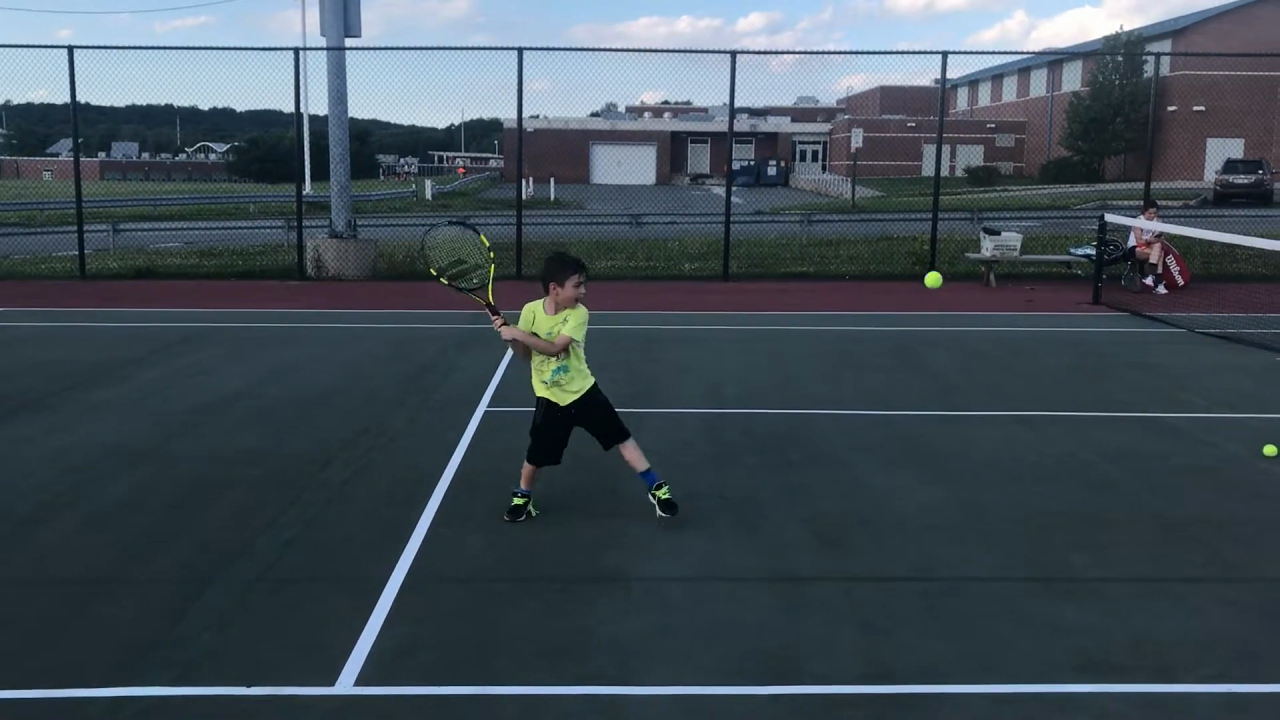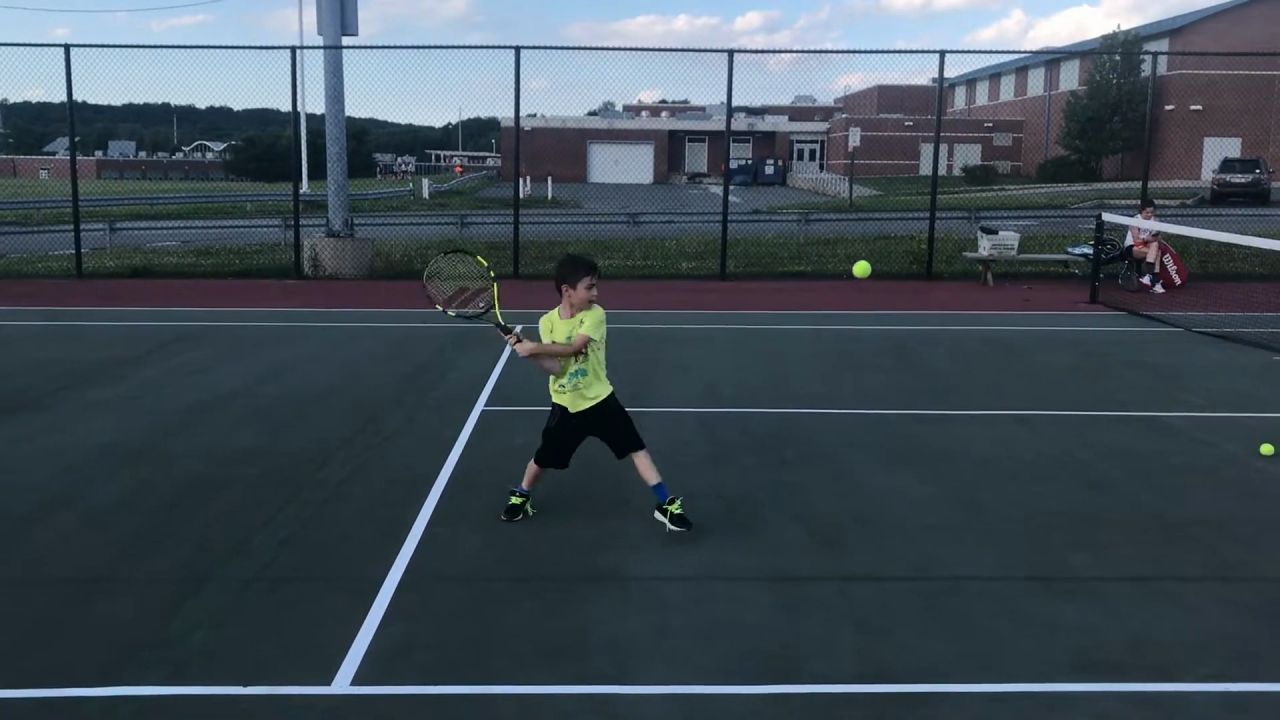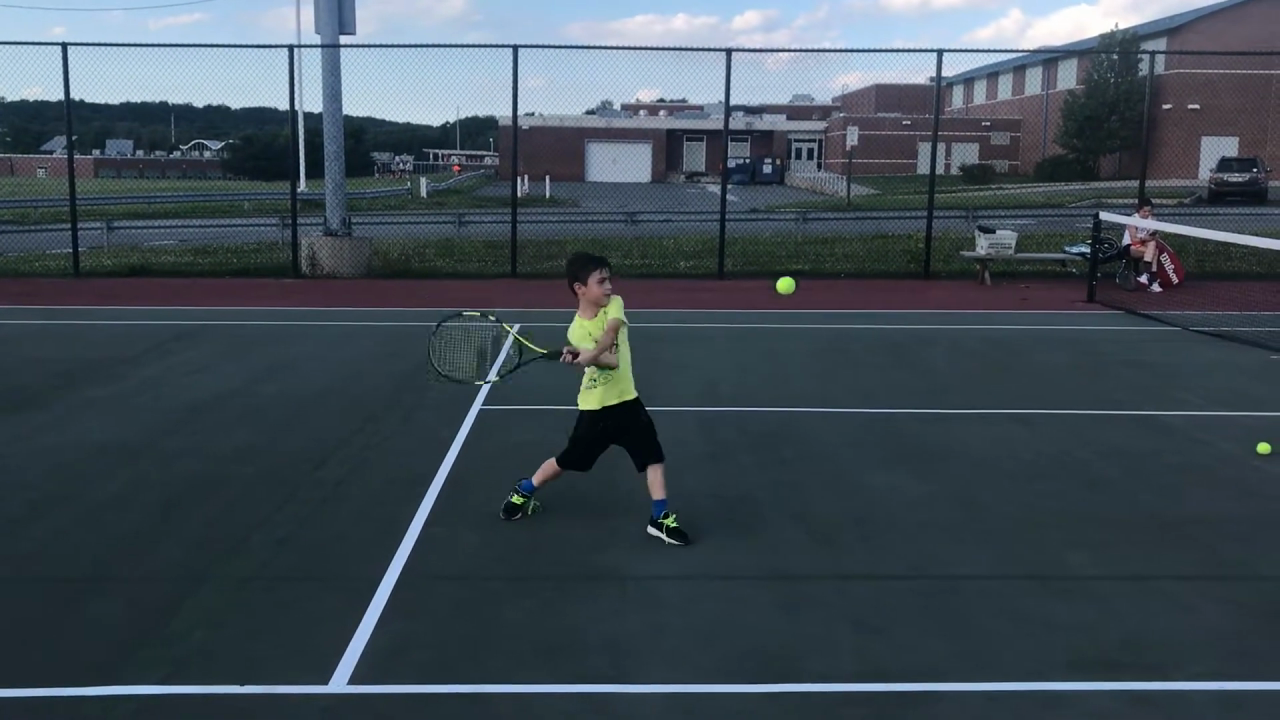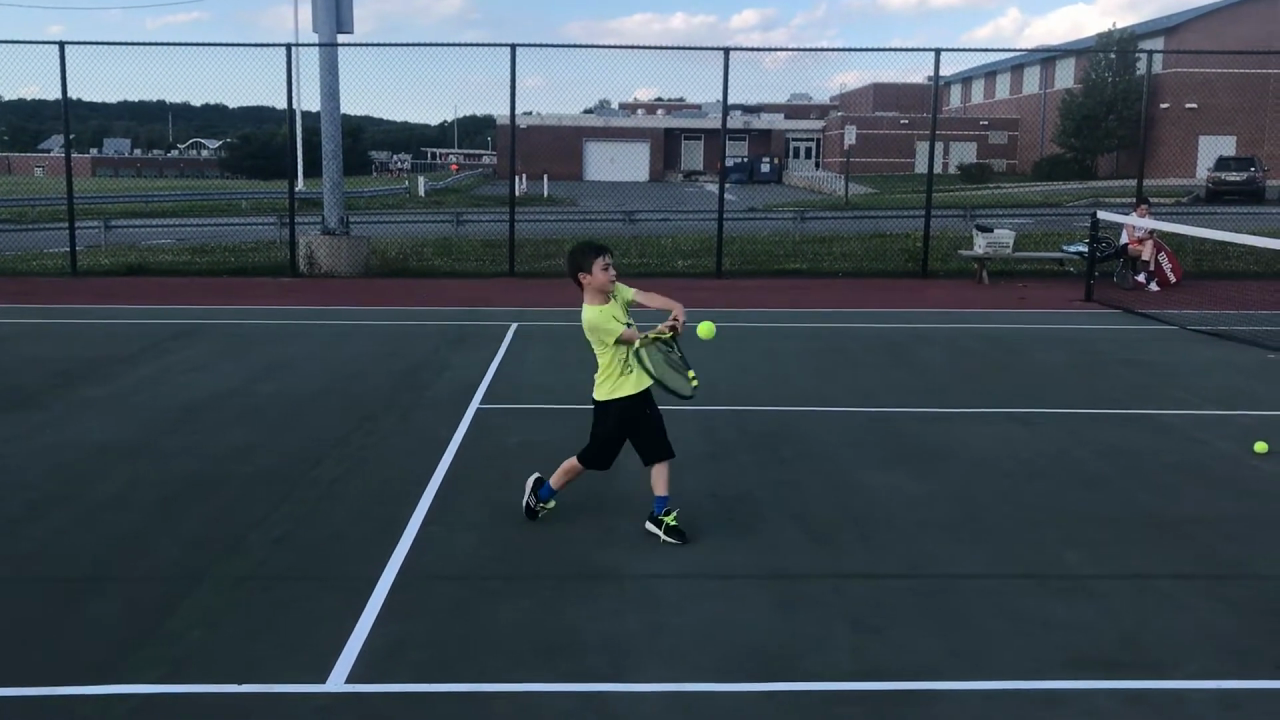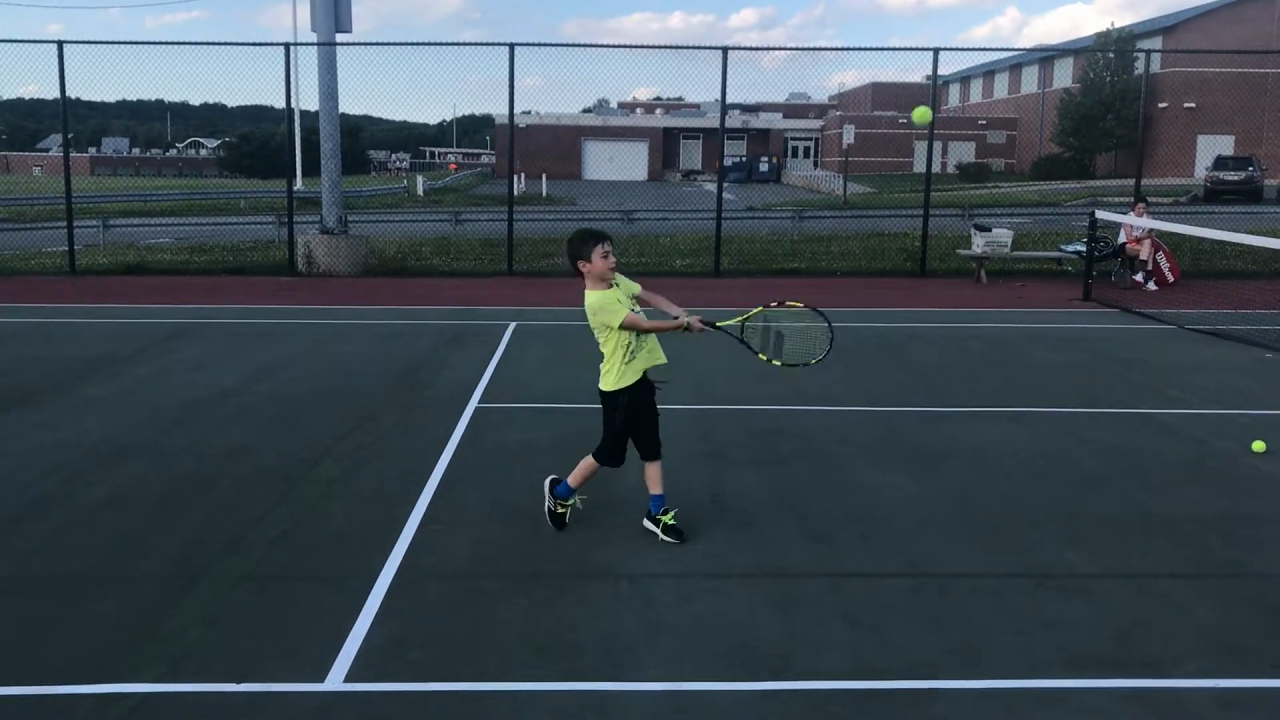
dt=0.1s
person 1, frame 1
left shoulder: (579, 313)
right shoulder: (530, 311)
left elbow: (555, 347)
right elbow: (526, 354)
left wrist: (519, 335)
right wrist: (511, 338)
left hip: (583, 390)
right hip: (551, 398)
left knee: (621, 436)
right knee: (537, 454)
left ankle: (655, 487)
right ankle: (523, 496)
person 1, frame 2
left shoulder: (593, 314)
right shoulder: (548, 322)
left elbow: (569, 349)
right elbow: (555, 367)
left wrist: (535, 348)
right wrist: (528, 353)
left hip: (600, 398)
right hip: (566, 404)
left knee: (635, 446)
right knee: (546, 456)
left ankle: (665, 504)
right ankle: (521, 495)
person 1, frame 3
left shoulder: (614, 304)
right shoulder: (577, 329)
left elbow: (611, 333)
right elbow: (610, 361)
left wrist: (592, 353)
right wrist: (596, 356)
left hip: (625, 399)
right hip: (596, 405)
left knee: (652, 455)
right knee: (567, 459)
left ankle: (661, 517)
right ankle: (524, 492)
person 1, frame 4
left shoulder: (616, 291)
right shoulder: (593, 315)
left elbow: (645, 297)
right elbow: (634, 337)
left wrist: (675, 307)
right wrist: (664, 331)
left hip: (639, 388)
right hip: (613, 395)
left knee: (659, 451)
right knee: (594, 456)
left ankle: (661, 514)
right ankle: (543, 490)
person 1, frame 5
left shoulder: (618, 281)
right shoulder: (596, 303)
left elbow: (650, 296)
right elbow: (642, 324)
left wrist: (681, 313)
right wrist: (681, 324)
left hip: (639, 379)
right hip: (618, 387)
left knee: (651, 450)
right knee: (609, 452)
left ankle: (658, 512)
right ankle: (562, 491)
